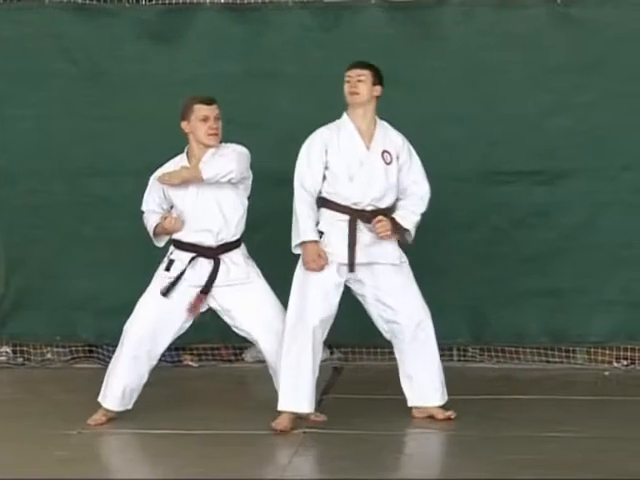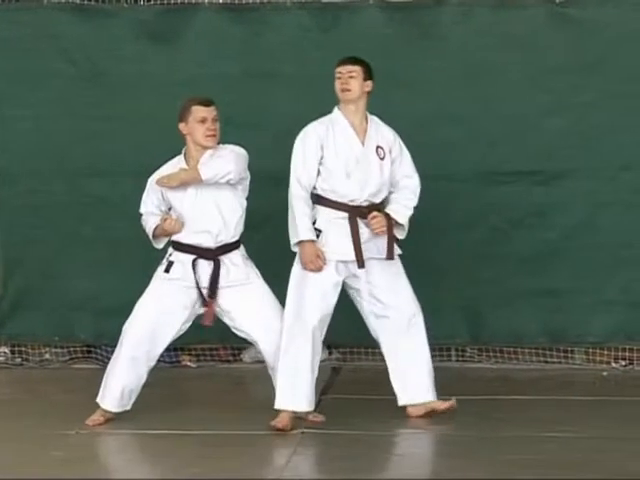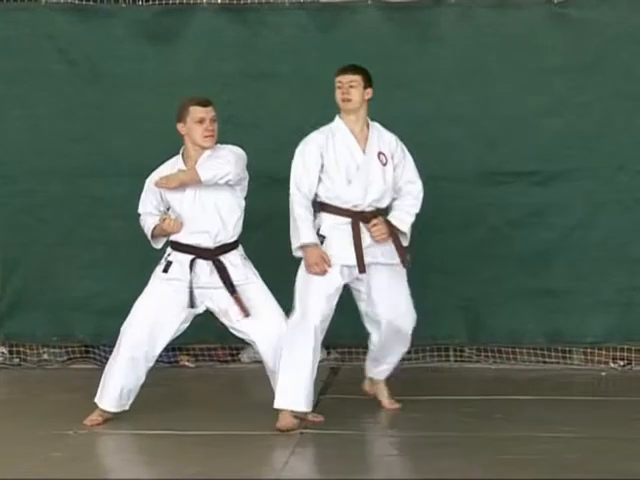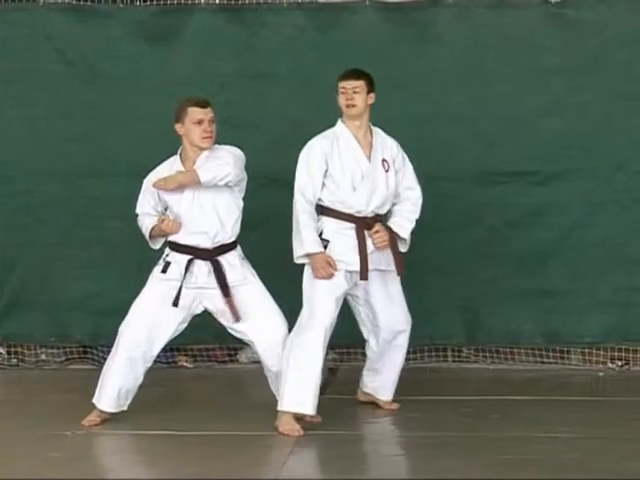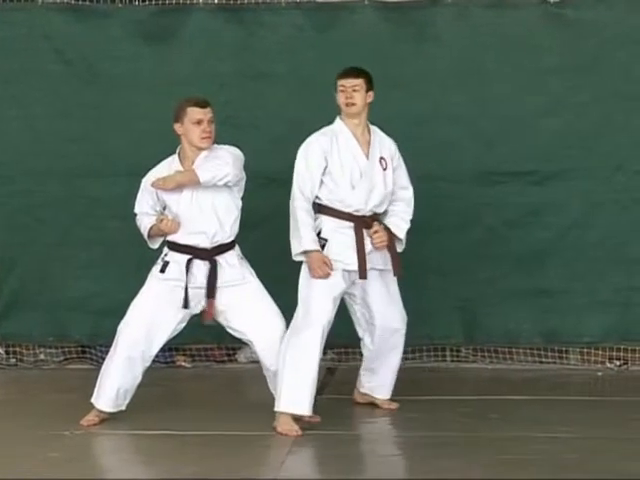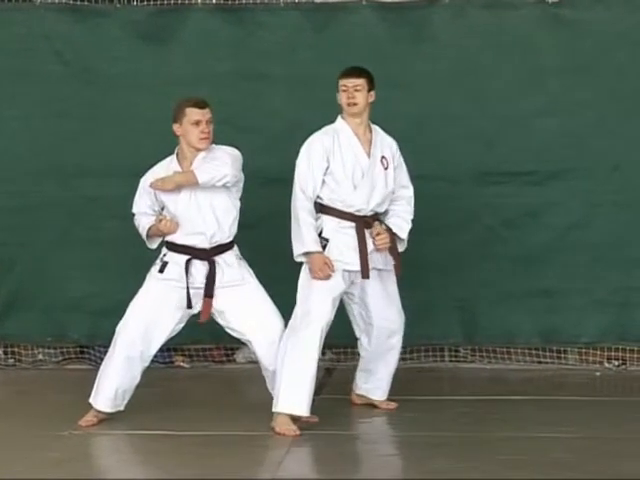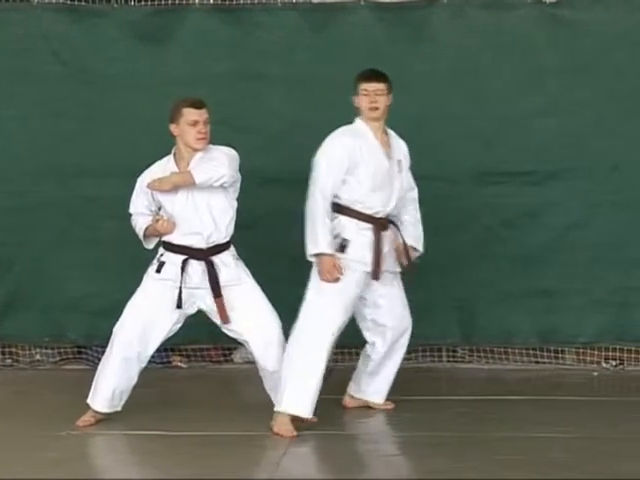
dt=0.2s
person 1, frame 1
left shoulder: (396, 142)
right shoulder: (323, 138)
left elbow: (417, 188)
right elbow: (303, 192)
left wrist: (398, 221)
right wrist: (307, 240)
left hip: (378, 241)
right hip: (330, 237)
left knee: (412, 317)
right knee: (306, 319)
left ankle: (425, 400)
right ankle: (291, 407)
person 1, frame 2
left shoulder: (386, 135)
right shoulder: (316, 132)
left elbow: (408, 183)
right elbow: (299, 190)
left wrist: (391, 217)
right wrist: (304, 240)
left hip: (372, 238)
right hip: (326, 234)
left knee: (402, 313)
right knee: (305, 319)
left ankle: (418, 398)
right ankle: (291, 406)
person 1, frame 3
left shoulder: (389, 142)
right shoulder: (317, 142)
left elbow: (411, 188)
right elbow: (300, 196)
left wrist: (393, 223)
right wrist: (307, 244)
left hip: (376, 243)
right hip: (330, 239)
left knee: (398, 317)
right knee: (308, 319)
left ankle: (376, 377)
right ankle: (291, 407)
person 1, frame 4
left shoulder: (390, 147)
right shoulder: (321, 146)
left elbow: (410, 195)
right elbow: (304, 201)
left wrist: (393, 230)
right wrist: (313, 251)
left hip: (376, 249)
right hip: (333, 245)
left knee: (394, 324)
right knee: (315, 322)
left ankle: (372, 388)
right ankle: (290, 409)
person 1, frame 5
left shoulder: (386, 145)
right shoulder: (319, 143)
left elbow: (402, 195)
right elbow: (301, 199)
left wrist: (390, 229)
right wrist: (310, 249)
left hip: (373, 247)
right hip: (331, 242)
left knee: (389, 322)
right knee: (311, 322)
left ankle: (371, 388)
right ankle: (287, 409)
person 1, frame 6
left shoulder: (387, 144)
right shoulder: (321, 142)
left elbow: (403, 194)
right elbow: (302, 199)
left wrist: (392, 230)
right wrist: (310, 251)
left hip: (373, 246)
right hip: (332, 242)
left knee: (387, 323)
right knee: (310, 323)
left ankle: (368, 389)
right ankle: (285, 410)
person 1, frame 7
left shoulder: (399, 146)
right shoulder: (341, 142)
left elbow: (408, 199)
right elbow: (319, 199)
left wrist: (409, 242)
right wrist: (323, 252)
left hip: (383, 248)
right hip: (346, 244)
left knee: (394, 323)
right knee: (318, 324)
left ankle: (363, 392)
right ankle: (286, 410)
person 2, frame 1
left shoulder: (237, 155)
right shoulder: (165, 174)
left elbow: (225, 167)
right elbow: (151, 214)
left wrist: (184, 175)
right wrist: (162, 227)
left hip: (231, 265)
right hip: (183, 266)
left knee: (275, 330)
right knee: (140, 332)
right ankle: (112, 403)
person 2, frame 2
left shoulder: (235, 156)
right shoulder: (164, 175)
left elbow: (224, 167)
right elbow: (149, 216)
left wrist: (181, 178)
right wrist: (162, 228)
left hip: (230, 267)
right hip: (182, 267)
left knee: (275, 331)
right knee: (139, 333)
right ankle: (110, 404)
person 2, frame 3
left shoulder: (233, 156)
right shoulder: (162, 175)
left elbow: (222, 168)
right elbow: (148, 217)
left wrist: (179, 179)
right wrist: (161, 229)
left hip: (229, 267)
right hip: (180, 268)
left knee: (274, 331)
right knee: (138, 333)
right ankle: (108, 405)
person 2, frame 4
left shoulder: (231, 157)
right shoulder: (159, 175)
left elbow: (221, 170)
right elbow: (146, 218)
left wrist: (176, 180)
right wrist: (158, 229)
left hip: (226, 267)
right hip: (178, 268)
left knee: (272, 331)
right knee: (135, 334)
right ankle: (106, 405)
person 2, frame 5
left shoulder: (230, 156)
right shoulder: (158, 174)
left elbow: (220, 170)
right elbow: (144, 217)
left wrist: (176, 180)
right wrist: (157, 229)
left hip: (225, 267)
right hip: (177, 267)
left knee: (271, 330)
right knee: (134, 333)
right ankle: (105, 405)
person 2, frame 6
left shoulder: (228, 157)
right shoulder: (157, 174)
left elbow: (219, 171)
right elbow: (143, 217)
left wrist: (174, 181)
right wrist: (156, 229)
left hip: (224, 267)
right hip: (175, 268)
left knee: (269, 329)
right knee: (133, 333)
right ankle: (103, 405)
person 2, frame 7
left shoulder: (225, 157)
right shoulder: (154, 174)
left elbow: (216, 172)
right elbow: (139, 217)
left wrist: (170, 182)
right wrist: (153, 229)
left hip: (220, 267)
right hip: (172, 268)
left knee: (266, 329)
right knee: (130, 333)
right ankle: (101, 405)
